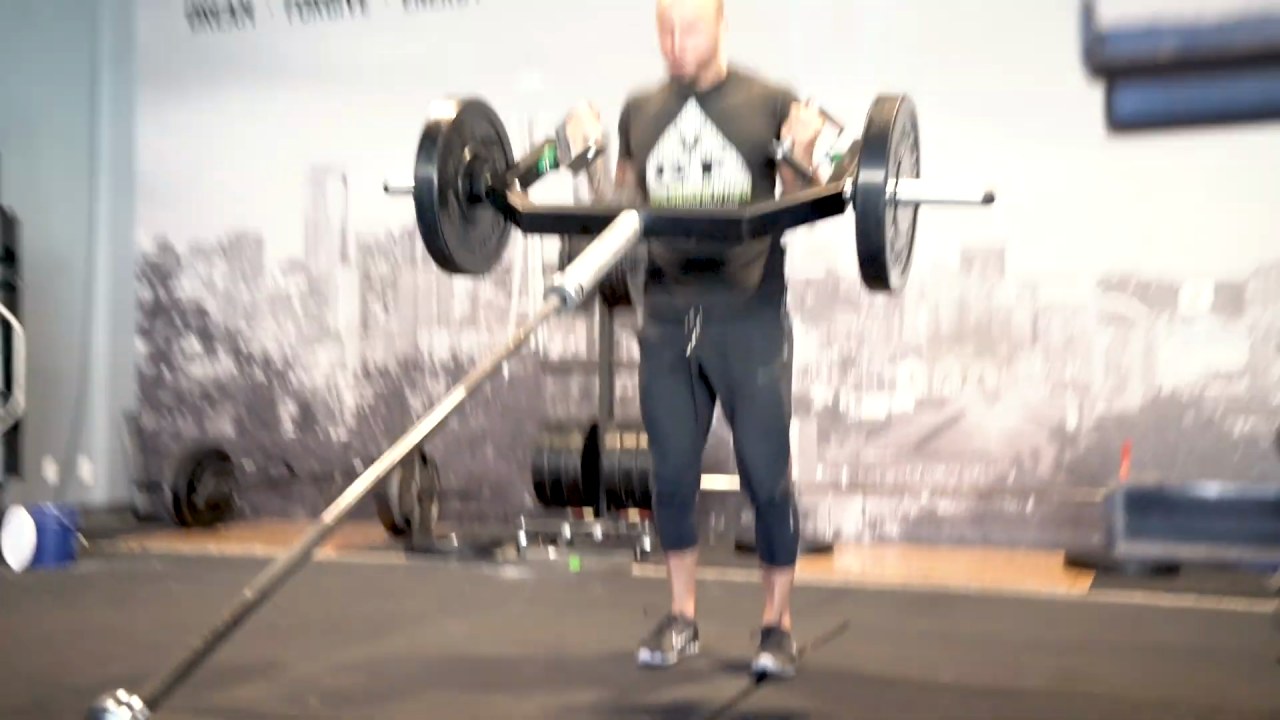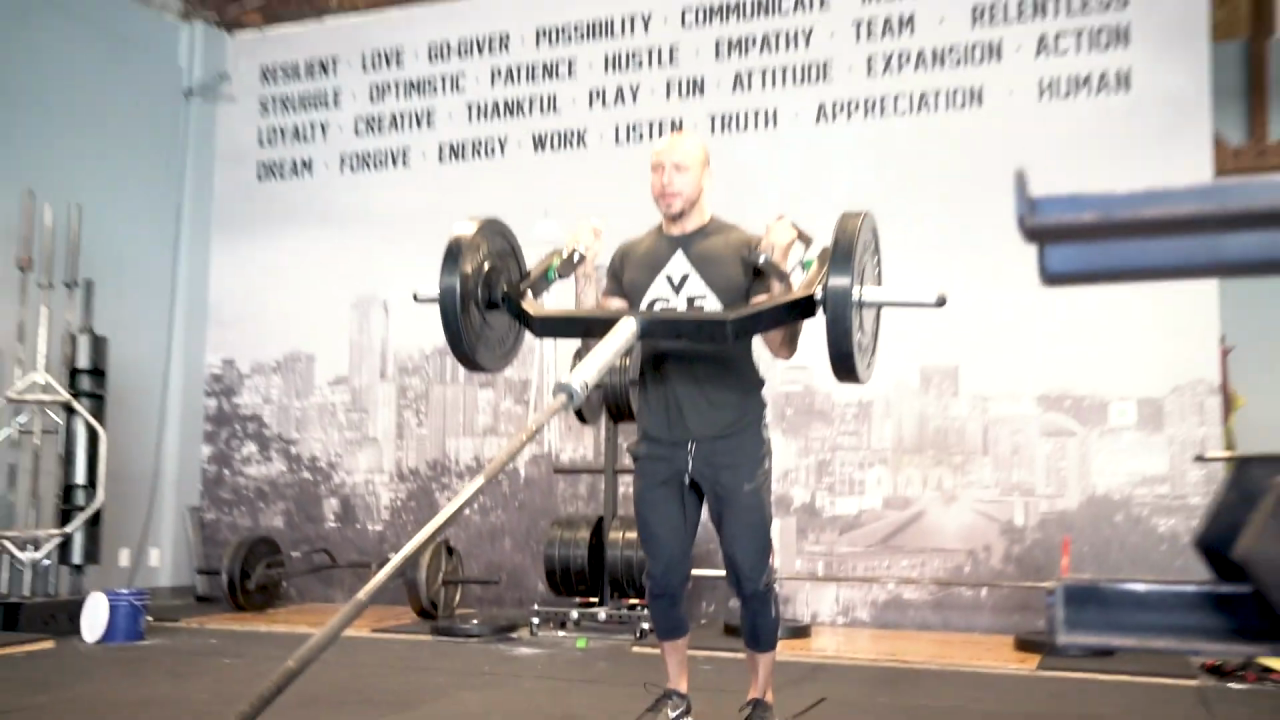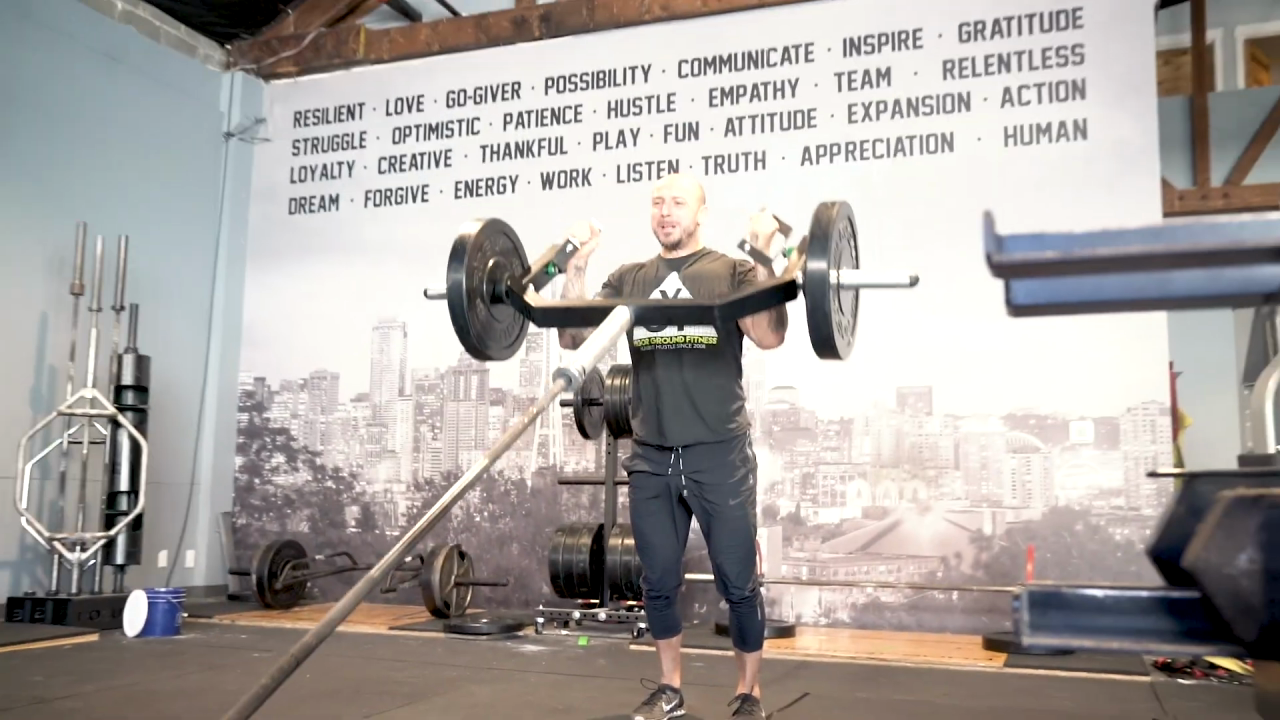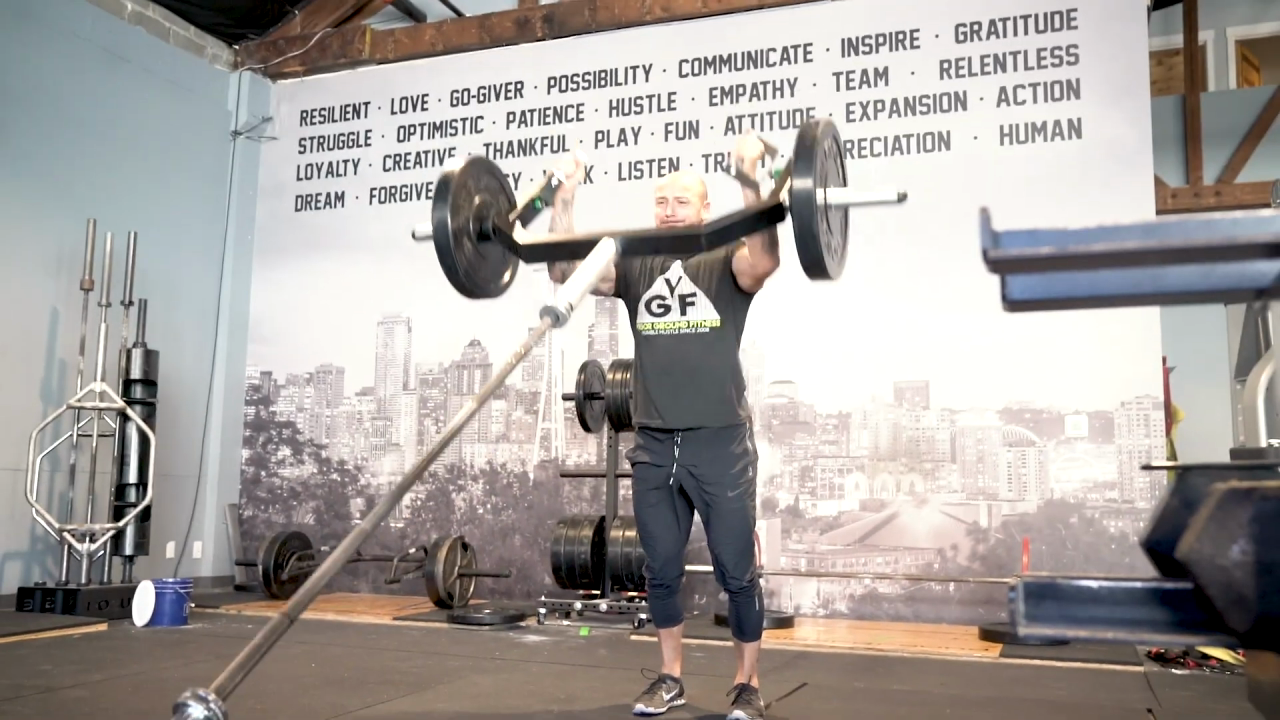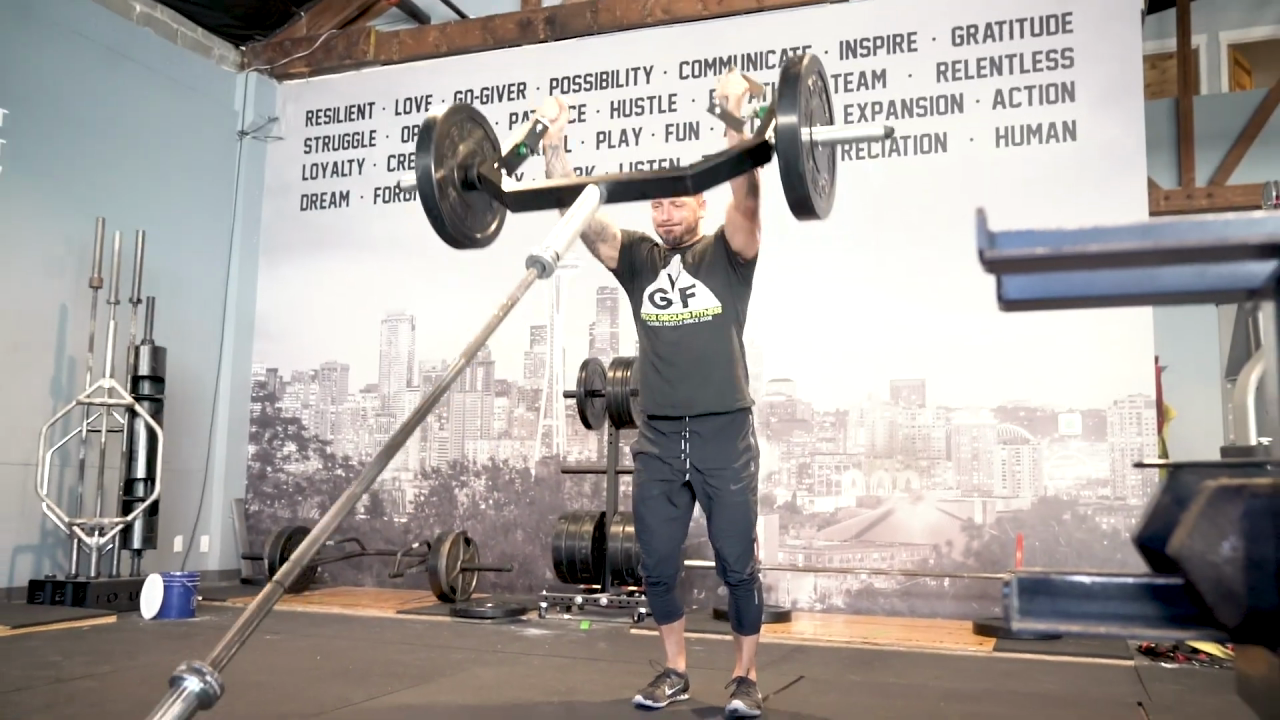
dt=0.2s
person 1, frame 1
left shoulder: (766, 105)
right shoulder: (639, 111)
right elbow: (621, 198)
left wrist: (807, 151)
right wrist: (589, 150)
left hip: (750, 324)
right hip: (666, 325)
left knee: (765, 478)
right knee: (672, 480)
left ankle: (777, 623)
right ankle: (681, 617)
person 1, frame 2
left shoulder: (741, 250)
right shoulder: (630, 257)
left elbow: (782, 346)
left wrist: (780, 269)
right wrist: (583, 272)
left hip: (733, 442)
right hip: (659, 445)
left knee: (750, 576)
right knee: (664, 577)
person 1, frame 3
left shoulder: (730, 273)
right shoulder: (630, 279)
left elbow: (770, 336)
right elbow: (574, 339)
left wrist: (767, 259)
right wrist: (577, 269)
left hip: (719, 455)
right hip: (651, 458)
left knee: (737, 583)
right knee: (658, 581)
person 1, frame 4
left shoulder: (726, 266)
right shoulder: (636, 268)
left elbow: (764, 261)
right elbow: (568, 273)
right wrist: (563, 201)
left hip: (719, 443)
right hip: (653, 446)
left knee: (736, 572)
right knee: (661, 572)
person 1, frame 5
left shoulder: (727, 254)
right shoulder: (637, 258)
left elbow: (745, 201)
right elbow: (579, 217)
left hip: (723, 433)
right hip: (658, 438)
left knee: (736, 563)
right knee: (658, 564)
